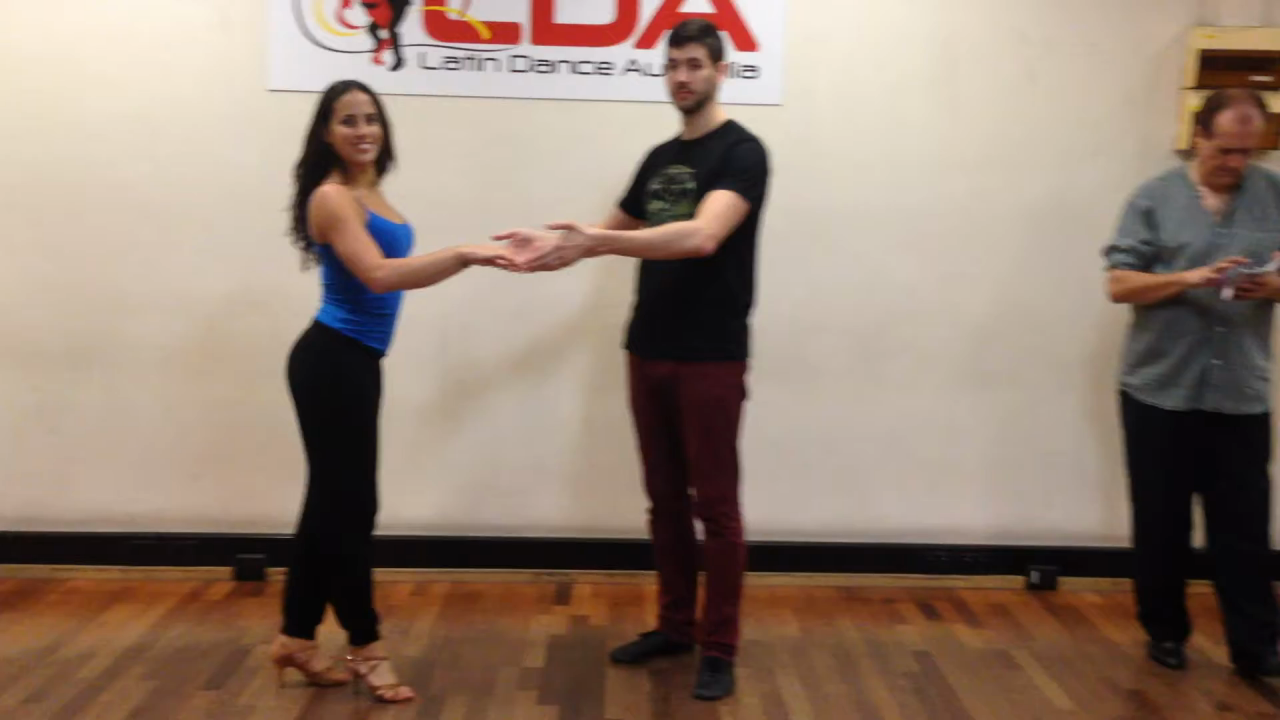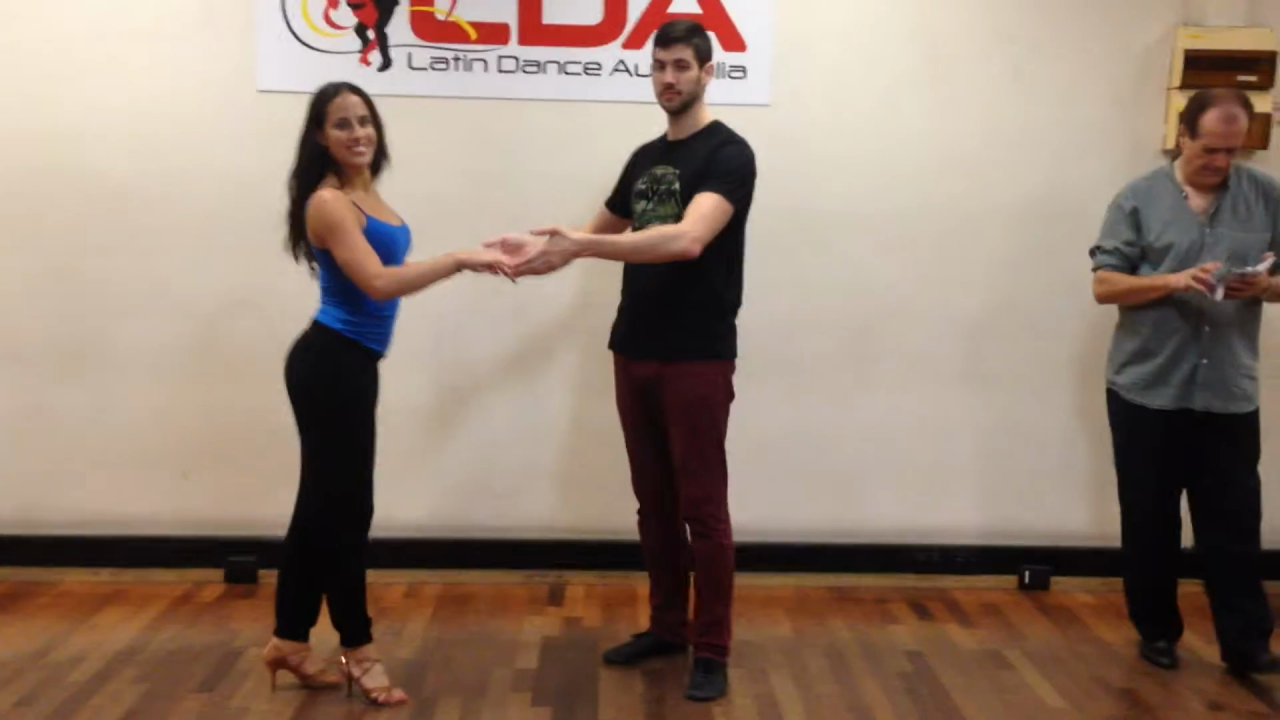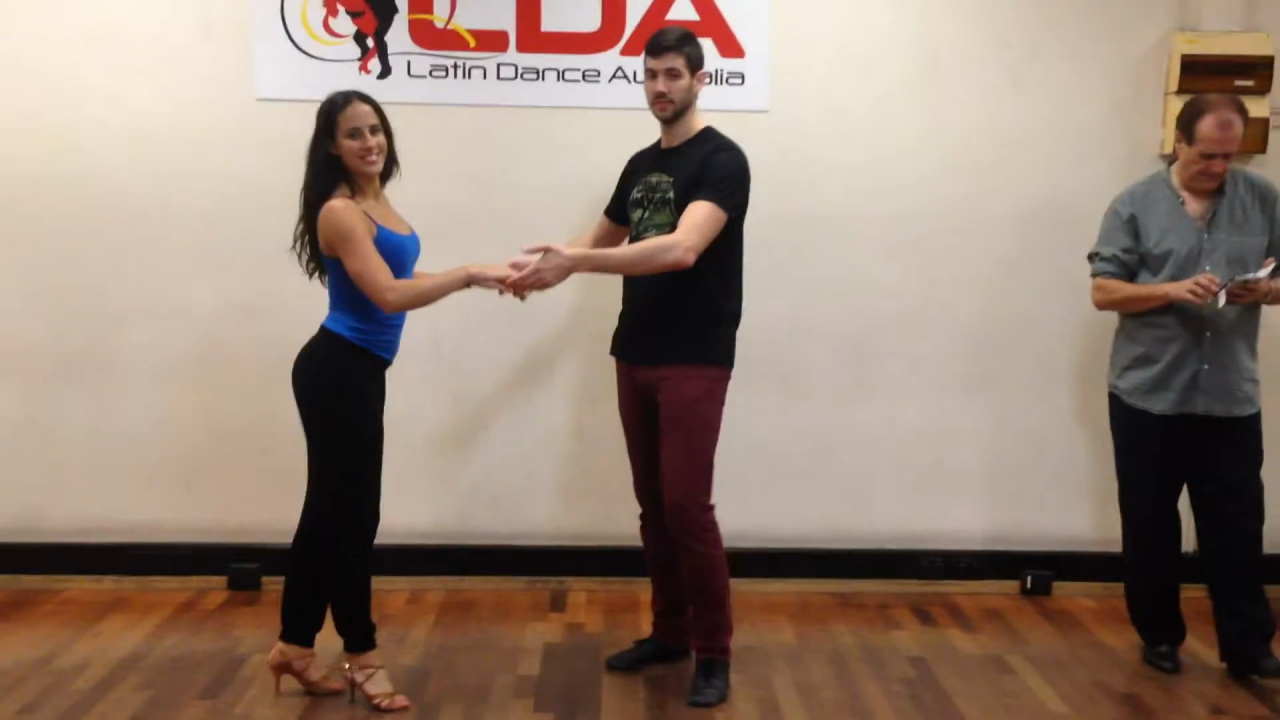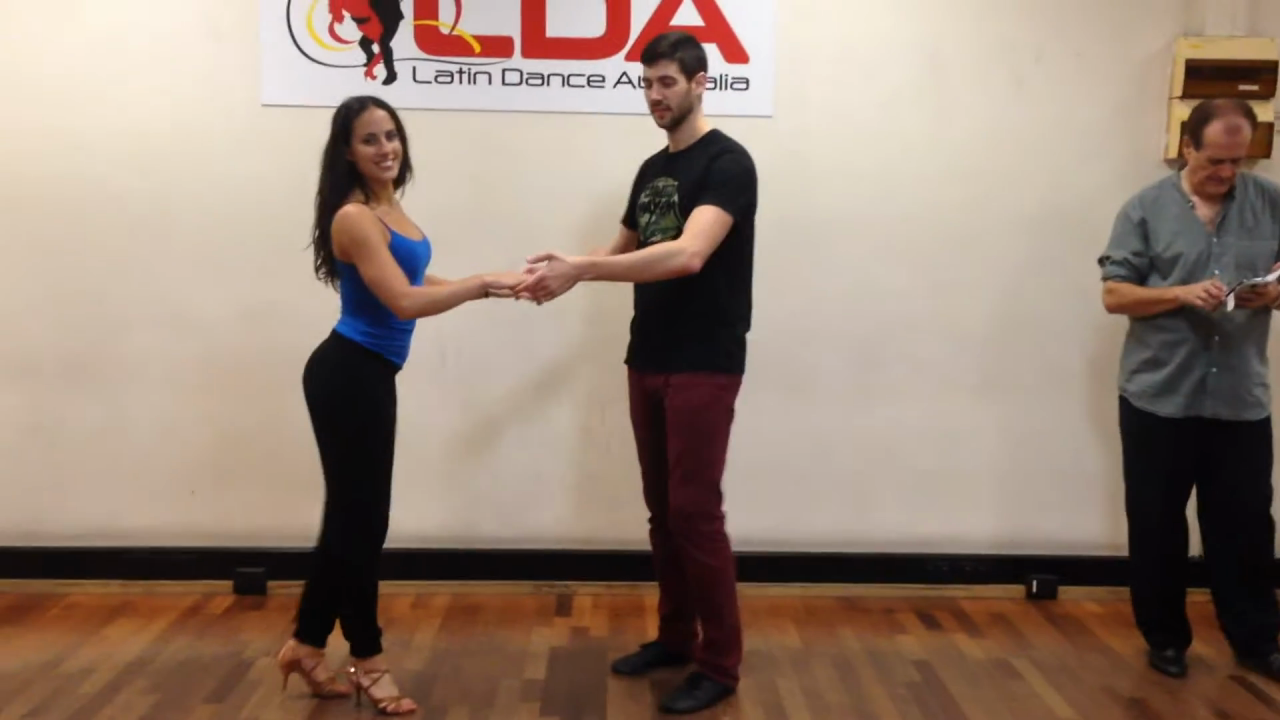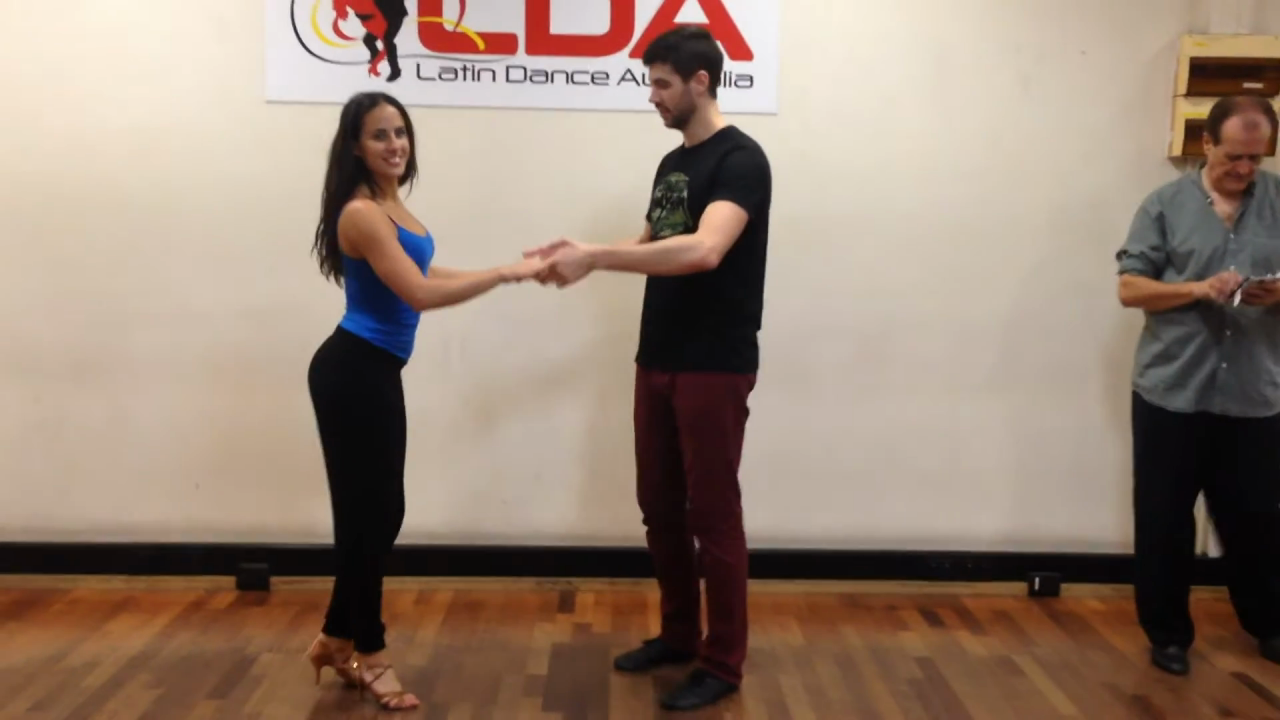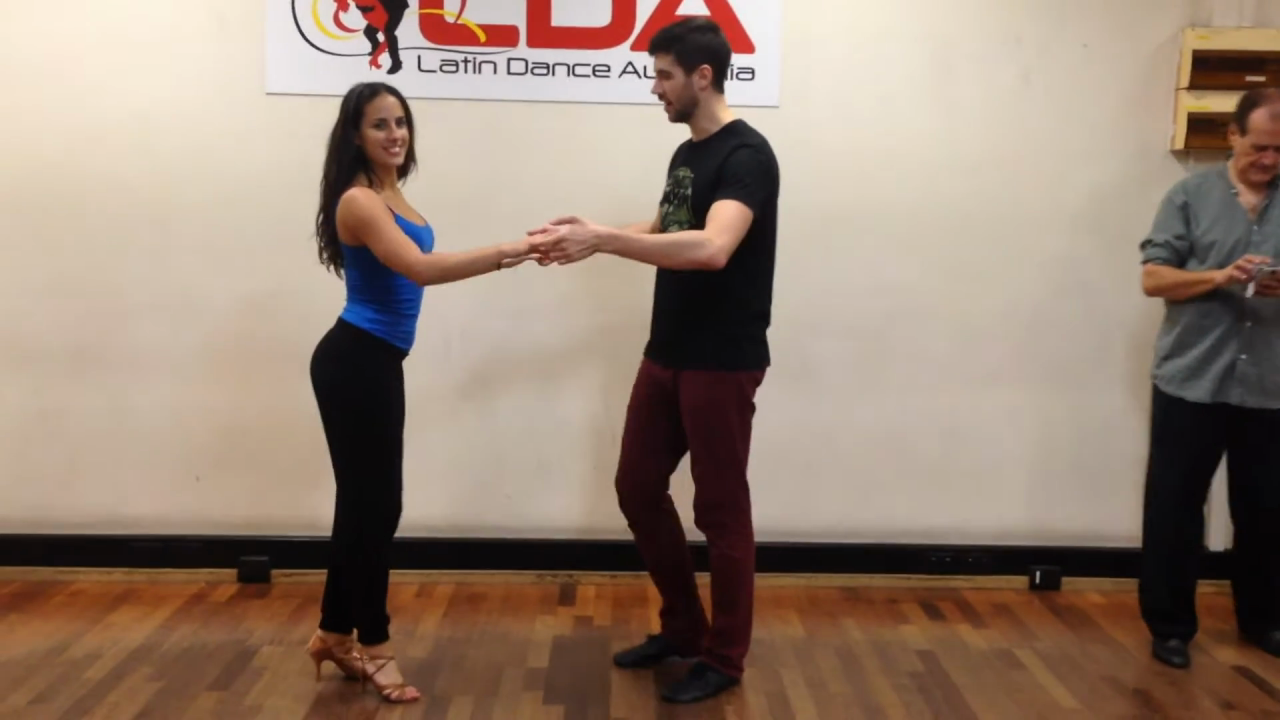
dt=0.2s
person 1, frame 1
left shoulder: (742, 152)
right shoulder: (661, 157)
left elbow: (703, 237)
right elbow: (619, 229)
left wrist: (593, 242)
right wrist: (556, 241)
left hip: (711, 356)
right hip: (650, 351)
left knee: (715, 503)
right knee: (665, 497)
left ankle: (719, 648)
right ankle: (675, 625)
person 1, frame 2
left shoulder: (727, 153)
right shoulder: (645, 157)
left elbow: (688, 241)
right elbow: (604, 231)
left wrist: (579, 247)
right wrist: (542, 246)
left hip: (698, 356)
right hip: (636, 351)
left knee: (702, 502)
right knee: (654, 499)
left ankle: (712, 648)
right ankle: (667, 626)
person 1, frame 3
left shoulder: (721, 160)
right shoulder: (640, 165)
left elbow: (683, 250)
right elbow: (604, 241)
left wrist: (575, 263)
right wrist: (554, 264)
left hip: (695, 359)
right hip: (636, 357)
left knee: (685, 501)
right knee: (653, 504)
left ankle: (713, 647)
right ankle: (669, 633)
person 1, frame 4
left shoulder: (726, 162)
right shoulder: (652, 169)
left elbow: (687, 255)
right elbow: (629, 250)
left wrist: (582, 269)
right wrist: (566, 270)
left hip: (704, 366)
right hip: (648, 363)
left knee: (695, 513)
right knee: (663, 511)
left ankle: (721, 664)
right ankle: (675, 637)
person 1, frame 5
left shoulder: (738, 159)
right shoulder: (673, 162)
left elbow: (704, 250)
left wrist: (597, 257)
right wrist: (584, 253)
left hip: (715, 366)
right hip: (658, 362)
left knee: (711, 514)
right knee: (659, 504)
left ankle: (722, 663)
right ankle: (678, 634)
person 1, frame 6
left shoulder: (745, 155)
right shoulder: (686, 153)
left elbow: (712, 249)
left wrist: (602, 240)
right wrist: (590, 236)
left hip: (722, 363)
right hip: (666, 357)
left knee: (720, 511)
right knee: (638, 488)
left ankle: (724, 656)
right ankle: (681, 627)
person 2, frame 1
left shoulder: (370, 193)
right shoulder: (332, 198)
left elbow: (400, 273)
right elbow: (378, 275)
left wrist: (469, 259)
right wrist: (460, 253)
left hip: (352, 364)
right hip: (331, 363)
left knee: (331, 501)
right knee: (349, 504)
left ankle: (295, 638)
right ankle: (365, 647)
person 2, frame 2
left shoulder: (366, 193)
right shoulder: (329, 202)
left elbow: (393, 271)
right elbow: (378, 282)
left wrist: (465, 262)
right wrist: (458, 259)
left hip: (348, 365)
right hip: (330, 365)
left knee: (324, 502)
right knee: (345, 506)
left ankle: (289, 641)
right ankle: (358, 648)
person 2, frame 3
left shoulder: (376, 201)
right shoulder: (340, 212)
left elbow: (400, 278)
right elbow: (388, 296)
left wrist: (475, 279)
right wrist: (468, 273)
left hip: (355, 371)
right hip: (338, 372)
left knee: (330, 509)
right knee: (351, 514)
left ankle: (294, 646)
right ankle: (362, 655)
person 2, frame 4
left shoulder: (387, 208)
right shoulder: (354, 217)
left elbow: (412, 281)
right elbow: (404, 301)
left wrist: (489, 284)
right wrist: (483, 283)
left hip: (367, 376)
right hip: (348, 377)
left knee: (353, 512)
right knee: (359, 515)
left ankle: (307, 644)
right ankle: (366, 659)
person 2, frame 5
left shoulder: (390, 205)
right shoulder: (361, 213)
left elbow: (425, 275)
right elbow: (420, 294)
left wrist: (509, 272)
right wrist: (505, 274)
left hip: (374, 372)
right hip: (352, 373)
left knee: (376, 510)
right knee: (367, 512)
left ankle: (337, 638)
right ankle: (368, 653)
person 2, frame 6
left shoulder: (391, 196)
right shoulder: (360, 201)
left elbow: (425, 265)
right elbow: (421, 270)
left wrist: (504, 261)
right wrist: (506, 246)
left hip: (375, 362)
right hip: (355, 363)
left knee: (365, 500)
right knee: (374, 502)
left ankle: (335, 634)
right ankle: (372, 646)
person 3, frame 1
right shoulder: (1154, 198)
right elbow: (1119, 284)
right wrist: (1189, 277)
right hip: (1159, 391)
right knee: (1160, 519)
right ankle: (1165, 631)
person 3, frame 2
right shoulder: (1138, 198)
right elbow: (1104, 285)
right wrist: (1172, 281)
left hip: (1231, 394)
right hip: (1147, 390)
right knee: (1149, 518)
right ankle: (1156, 630)
person 3, frame 3
right shoulder: (1135, 204)
right elbow: (1104, 291)
right wrist: (1172, 290)
left hip: (1232, 398)
right hip: (1148, 395)
right knee: (1149, 522)
right ankle: (1159, 635)
person 3, frame 4
right shoulder: (1146, 209)
right elbow: (1114, 295)
right wrist: (1183, 294)
right hip: (1158, 399)
right knee: (1156, 525)
right ankle: (1165, 638)
person 3, frame 5
right shoulder: (1166, 204)
right elbow: (1130, 288)
right wrist: (1197, 289)
right hip: (1171, 394)
right knee: (1163, 520)
right ankle: (1168, 634)
person 3, frame 6
right shoulder: (1191, 195)
right elbow: (1152, 278)
right wrist: (1218, 277)
right hip: (1189, 384)
right knee: (1174, 509)
right ankle: (1170, 626)
